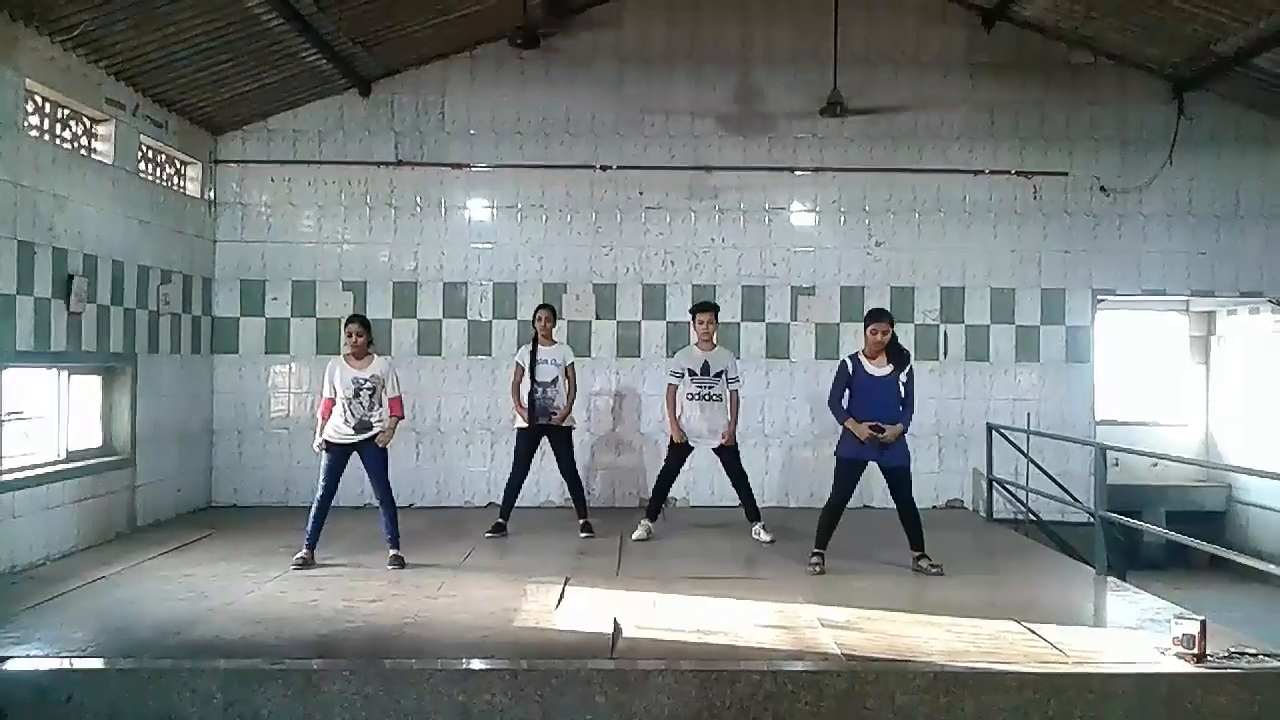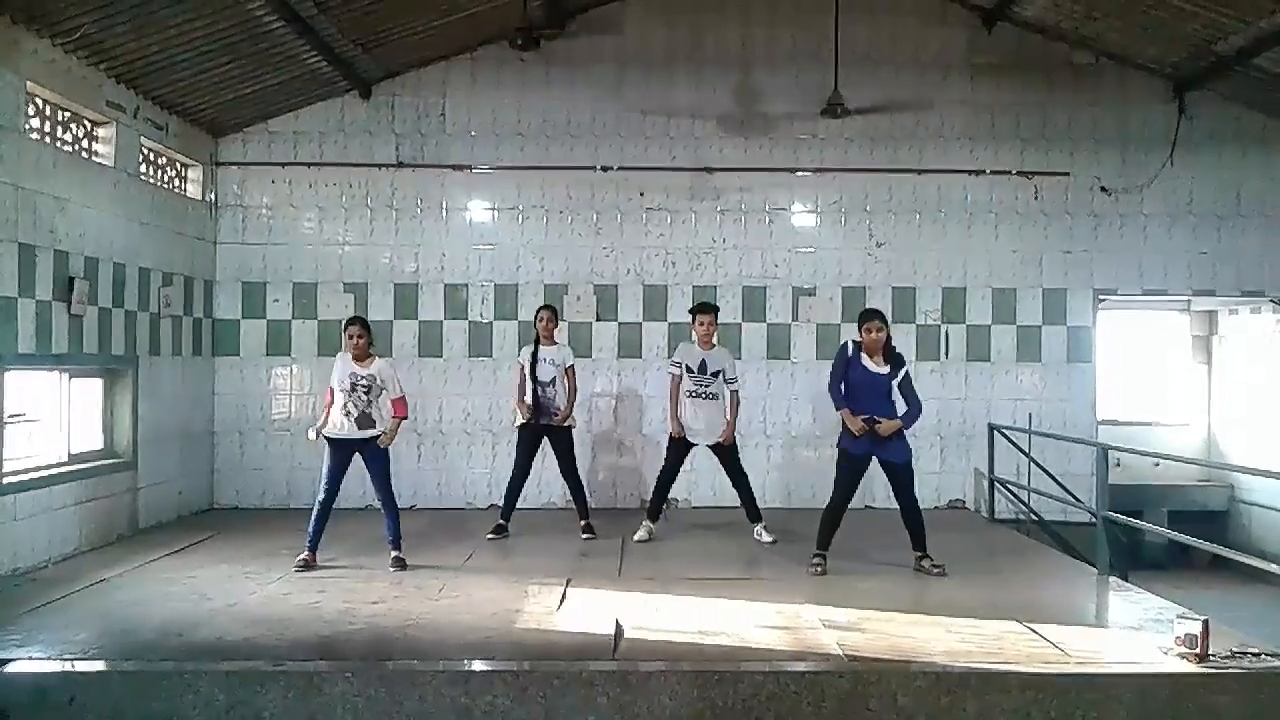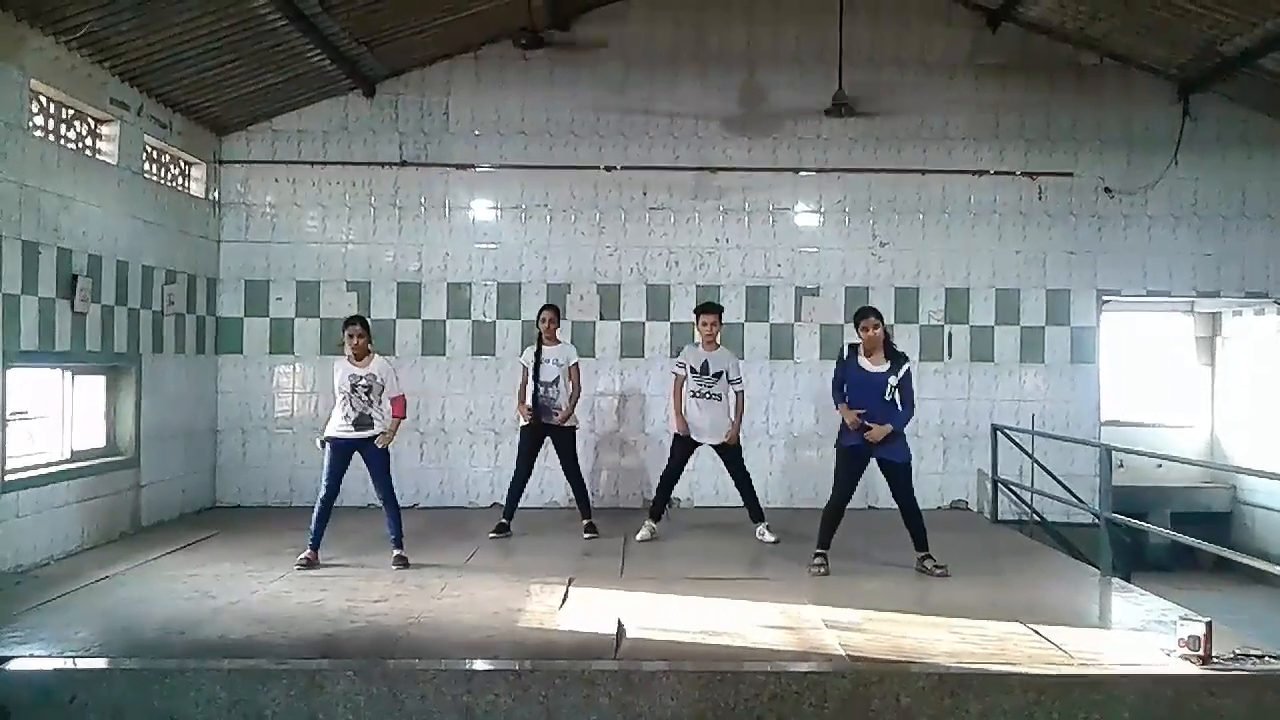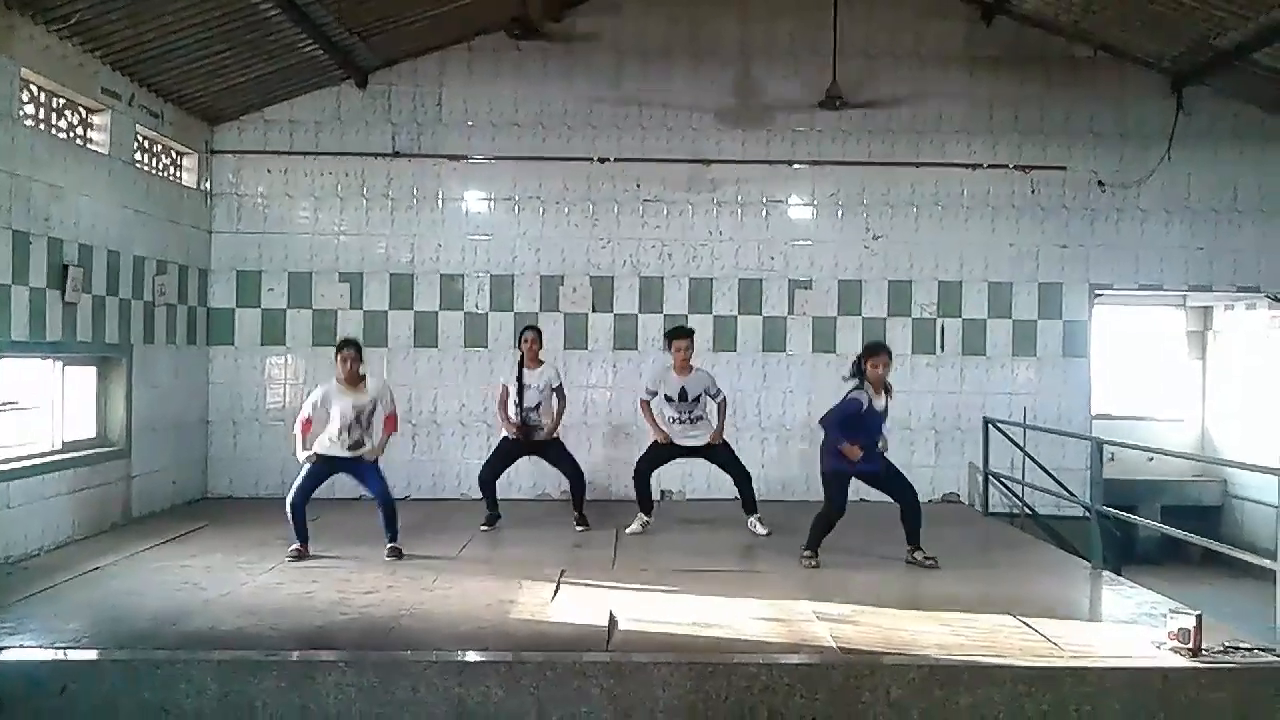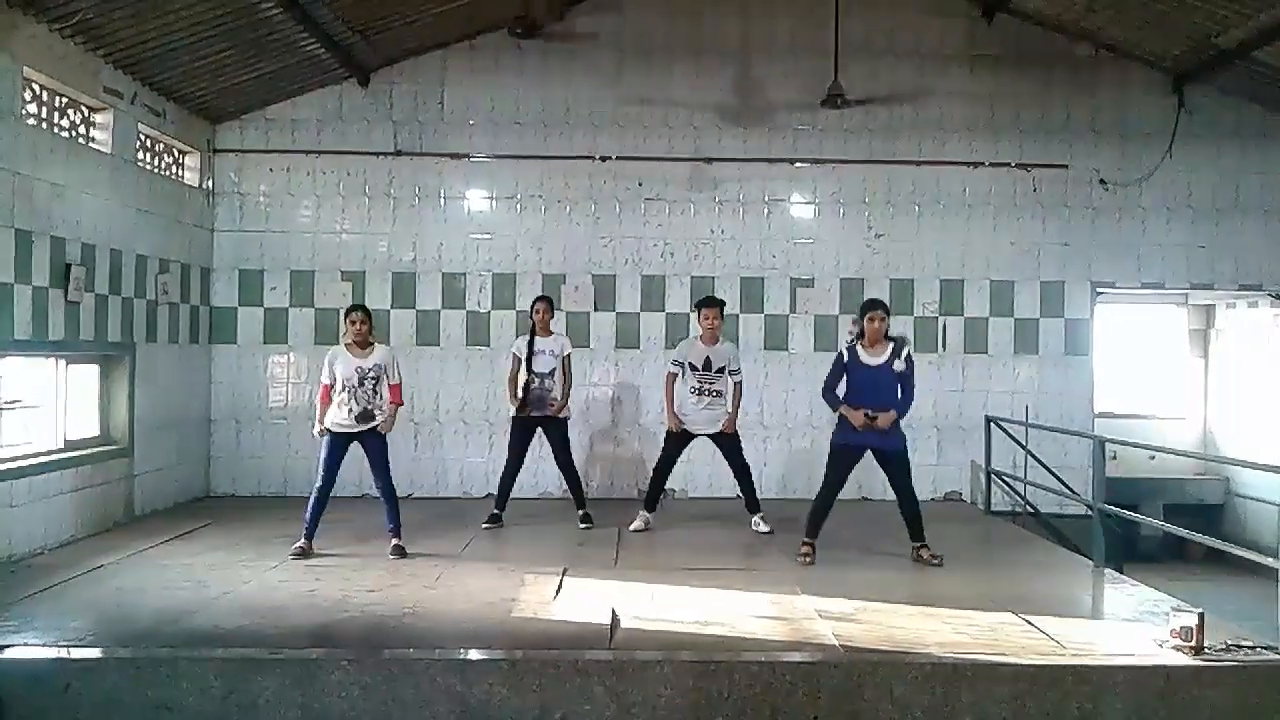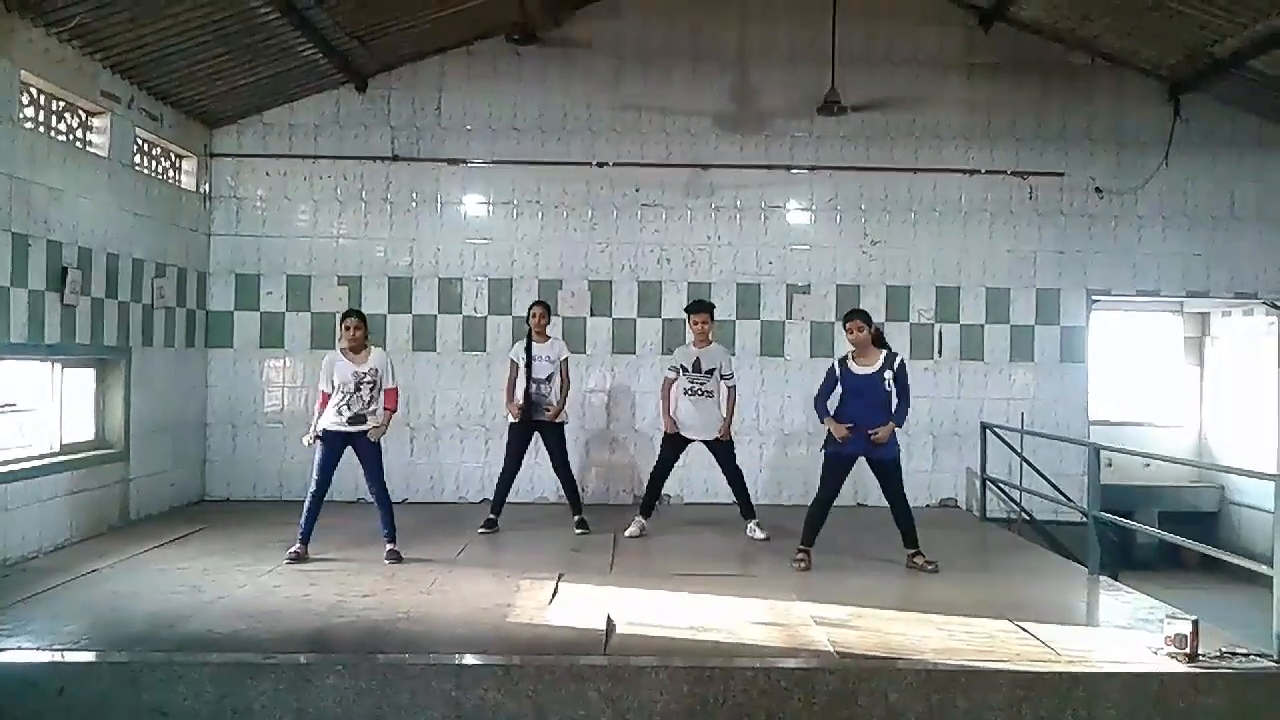
dt=0.7s
person 1, frame 1
left shoulder: (901, 363)
right shoulder: (851, 364)
left elbow: (909, 403)
right elbow: (834, 400)
left wrist: (899, 428)
right wrist: (853, 426)
left hip: (892, 441)
right hip: (855, 440)
left knee: (905, 500)
right knee: (838, 498)
left ankle: (919, 556)
right ankle: (817, 553)
person 1, frame 2
left shoulder: (896, 364)
right shoulder: (849, 351)
left elbow: (914, 405)
right elbow: (834, 385)
left wrist: (898, 423)
right wrist: (848, 417)
left hip: (892, 439)
right hip: (856, 437)
left knee: (908, 499)
right knee: (840, 498)
left ankle: (921, 556)
right ankle: (819, 554)
person 1, frame 3
left shoulder: (899, 363)
right shoulder: (849, 355)
left elbow: (908, 407)
right elbow: (837, 386)
left wrist: (887, 428)
right wrist: (843, 410)
left hip: (890, 439)
right hip: (854, 436)
left knee: (906, 498)
right knee: (839, 496)
left ankle: (923, 556)
right ankle: (820, 553)
person 1, frame 4
left shoulder: (882, 391)
right shoulder: (859, 397)
right elbow: (827, 421)
left wrist: (880, 439)
right wrist: (846, 448)
left hip: (869, 457)
right hip: (839, 458)
left knee: (909, 496)
right knee: (835, 507)
left ankle: (914, 549)
right ankle: (810, 549)
person 1, frame 5
left shoulder: (901, 352)
right shoulder: (848, 354)
left elbow: (908, 392)
right elbow: (828, 391)
left wrist: (893, 415)
right wrist: (847, 412)
left hip: (888, 432)
right hip: (850, 432)
left knee: (905, 490)
right knee: (830, 488)
left ankle: (919, 546)
right ankle: (808, 542)
person 1, frame 6
left shoulder: (893, 361)
right shoulder: (841, 365)
left elbow: (903, 399)
right elbow: (820, 398)
left wrist: (891, 426)
right wrist: (831, 424)
left hip: (881, 439)
right hip: (844, 439)
left knee: (897, 497)
right knee: (825, 495)
left ankle: (914, 553)
right ankle: (804, 549)
person 2, frame 1
left shoulder: (383, 365)
right shoulder: (335, 366)
left elbow: (395, 402)
right elbow: (327, 403)
left wrist: (390, 430)
right wrist: (319, 434)
left hip: (371, 437)
right hip: (337, 437)
left knee: (383, 493)
right knee: (324, 493)
left ankle: (394, 549)
right ankle: (308, 550)
person 2, frame 2
left shoulder: (383, 366)
right shoulder: (341, 360)
left elbow: (400, 404)
right elbow: (331, 396)
left wrist: (392, 432)
right wrist: (320, 424)
left hip: (372, 438)
right hip: (338, 437)
left knee: (385, 494)
right knee: (326, 494)
left ankle: (396, 550)
right ankle: (310, 552)
person 2, frame 3
left shoulder: (381, 365)
right shoulder: (339, 365)
left elbow: (398, 402)
left wrist: (390, 432)
right wrist: (325, 432)
left hip: (372, 437)
right hip: (338, 437)
left knee: (385, 493)
right knee: (326, 493)
left ankle: (398, 549)
right ankle: (312, 550)
person 2, frame 4
left shoulder: (377, 388)
right shoulder: (327, 391)
left elbow: (390, 417)
right elbow: (303, 420)
left wrist: (379, 447)
right wrist: (302, 450)
left hip: (361, 456)
right hip: (327, 454)
left knee: (384, 497)
right knee: (295, 499)
left ankle: (392, 542)
right ankle: (301, 543)
person 2, frame 5
left shoulder: (384, 353)
right shoulder: (335, 355)
left elbow: (394, 389)
right elbow: (325, 390)
left wrist: (390, 418)
right wrist: (318, 421)
left hip: (372, 428)
right hip: (338, 427)
left knee: (384, 482)
right knee: (323, 483)
left ankle: (395, 538)
right ankle: (306, 539)
person 2, frame 6
left shoulder: (379, 357)
right shoulder: (332, 359)
left elbow: (390, 395)
right elbow: (324, 398)
left wrist: (383, 426)
right wrist: (313, 428)
left hip: (366, 432)
right hip: (332, 430)
left knee: (378, 488)
right knee: (317, 488)
left ankle: (391, 544)
right ankle: (301, 544)
person 3, frame 1
left shoulder: (727, 357)
right shoulder: (682, 356)
left elbow: (733, 394)
right elbow: (671, 392)
left wrist: (732, 427)
right wrist: (673, 425)
left hip: (720, 431)
right hip: (686, 430)
left knee: (738, 476)
right knee: (667, 475)
left ankle: (756, 524)
right ankle: (647, 522)
person 3, frame 2
left shoulder: (725, 357)
right shoulder: (683, 350)
left elbow: (733, 393)
right elbow: (675, 384)
left wrist: (731, 426)
right wrist: (673, 419)
left hip: (719, 429)
right hip: (685, 427)
left knee: (738, 476)
right knee: (667, 474)
left ankle: (758, 525)
right ankle: (649, 522)
person 3, frame 3
left shoulder: (729, 358)
right shoulder: (688, 352)
left elbow: (738, 393)
right elbow: (678, 383)
left wrist: (736, 426)
right wrist: (678, 415)
left hip: (722, 429)
right hip: (689, 427)
left knee: (740, 476)
right knee: (670, 473)
left ankle: (760, 524)
right ankle: (651, 522)
person 3, frame 4
left shoulder: (704, 377)
right shoulder: (660, 376)
left elbow: (721, 400)
right elbow: (644, 401)
left wrist: (719, 429)
right wrist: (657, 429)
left hip: (705, 437)
right hip: (671, 438)
left knee: (740, 473)
right knee: (641, 470)
left ankle: (753, 517)
right ankle: (644, 516)
person 3, frame 5
left shoulder: (730, 350)
right shoulder: (686, 347)
left elbow: (737, 384)
right elbow: (671, 379)
left wrist: (733, 417)
right wrist: (670, 414)
left hip: (719, 420)
right hip: (685, 419)
left knee: (740, 466)
right knee: (664, 464)
left ankle: (756, 515)
right ankle: (646, 513)
person 3, frame 6
left shoulder: (721, 353)
right shoulder: (680, 352)
left elbow: (731, 389)
right elbow: (667, 386)
left wrist: (727, 423)
right wrist: (666, 417)
left hip: (714, 426)
right hip: (680, 425)
left knee: (732, 472)
right knee: (660, 470)
left ankle: (751, 521)
right ankle: (642, 518)
person 4, frame 1
left shoulder: (564, 351)
right shoulder: (526, 351)
left elbow: (572, 384)
right elbow: (516, 384)
left wrist: (567, 409)
right wrist: (519, 408)
left hip: (558, 420)
right hip: (529, 420)
left knee: (569, 470)
right knee: (518, 471)
left ankle: (583, 519)
right ankle: (502, 521)
person 4, frame 2
left shoulder: (564, 352)
right shoulder: (527, 351)
left elbow: (572, 386)
right elbow: (521, 383)
left wrist: (568, 410)
right wrist: (520, 404)
left hip: (559, 420)
right hip: (530, 419)
left knee: (570, 471)
right knee: (519, 471)
left ankle: (585, 521)
right ankle: (503, 522)
person 4, frame 3
left shoulder: (568, 350)
right shoulder: (530, 351)
left elbow: (576, 385)
right elbow: (523, 383)
left wrist: (569, 410)
right wrist: (520, 405)
left hip: (561, 420)
right hip: (533, 419)
left knee: (572, 471)
right knee: (521, 471)
left ankle: (587, 520)
right ankle: (505, 521)
person 4, frame 4
left shoulder: (550, 370)
right shoulder: (514, 371)
left elbow: (561, 399)
right elbow: (503, 399)
left wrist: (555, 424)
right wrist: (506, 422)
left hip: (545, 437)
right hip: (515, 437)
left knee: (575, 474)
right knee: (486, 475)
left ankle: (578, 513)
right ankle: (493, 512)
person 4, frame 5
left shoulder: (562, 341)
right shoulder: (522, 342)
left elbow: (567, 376)
right elbow: (513, 376)
left wrist: (564, 401)
right wrist: (513, 400)
left hip: (554, 411)
right hip: (525, 411)
left knee: (565, 461)
right knee: (513, 462)
left ankle: (582, 510)
right ankle: (497, 512)
person 4, frame 6
left shoulder: (558, 346)
right shoulder: (520, 347)
left elbow: (565, 380)
right elbow: (512, 379)
left wrist: (560, 406)
right wrist: (509, 403)
left hip: (550, 416)
right hip: (522, 415)
left knee: (562, 466)
right knee: (510, 467)
left ankle: (578, 515)
right ankle: (493, 517)
